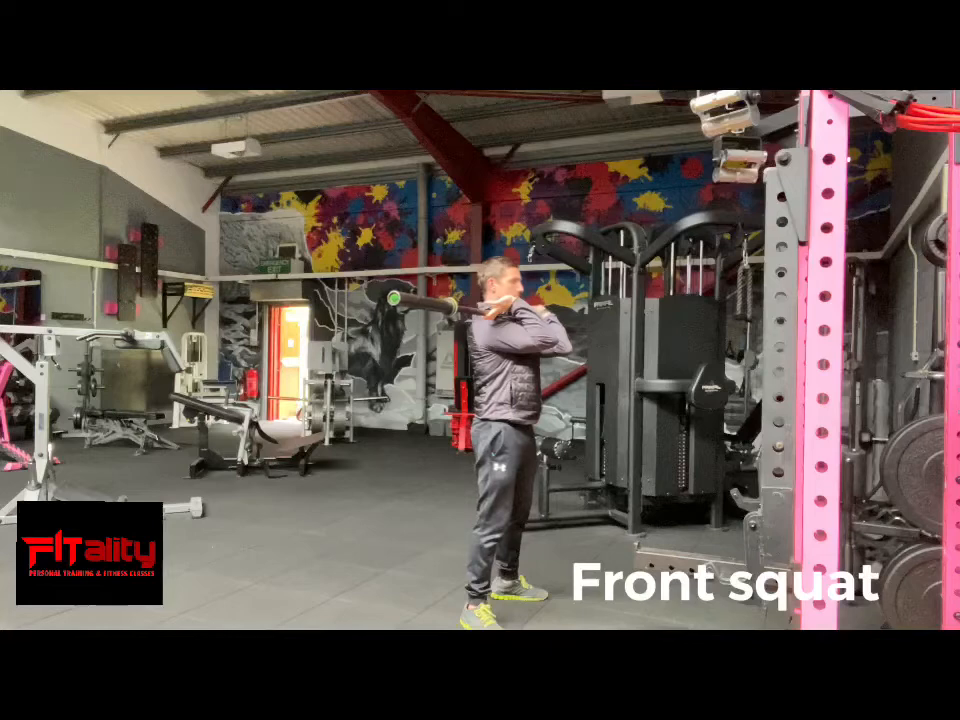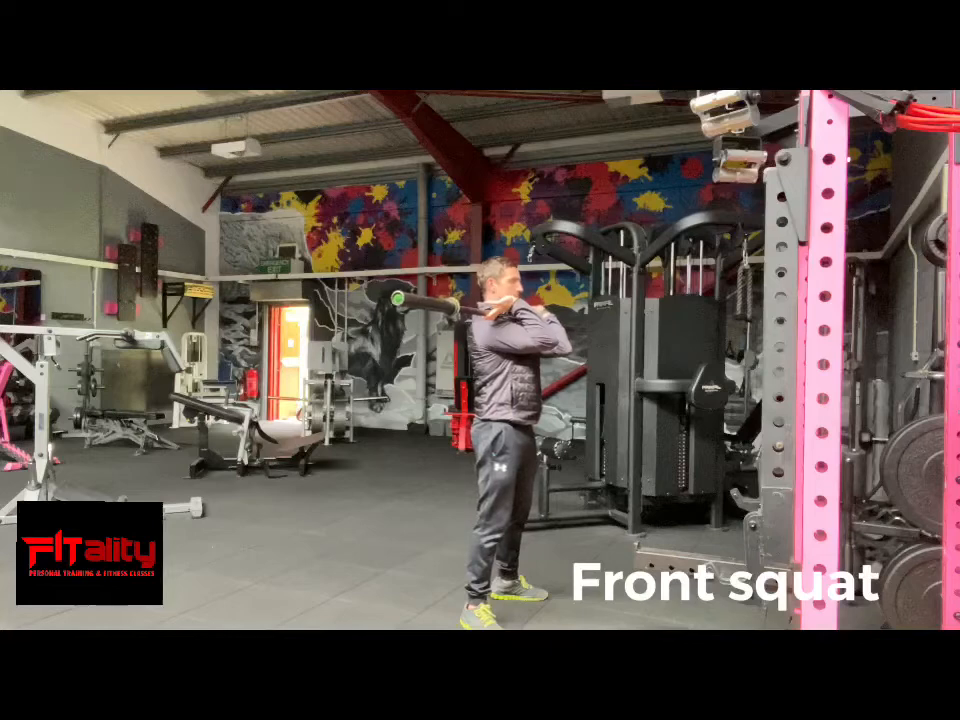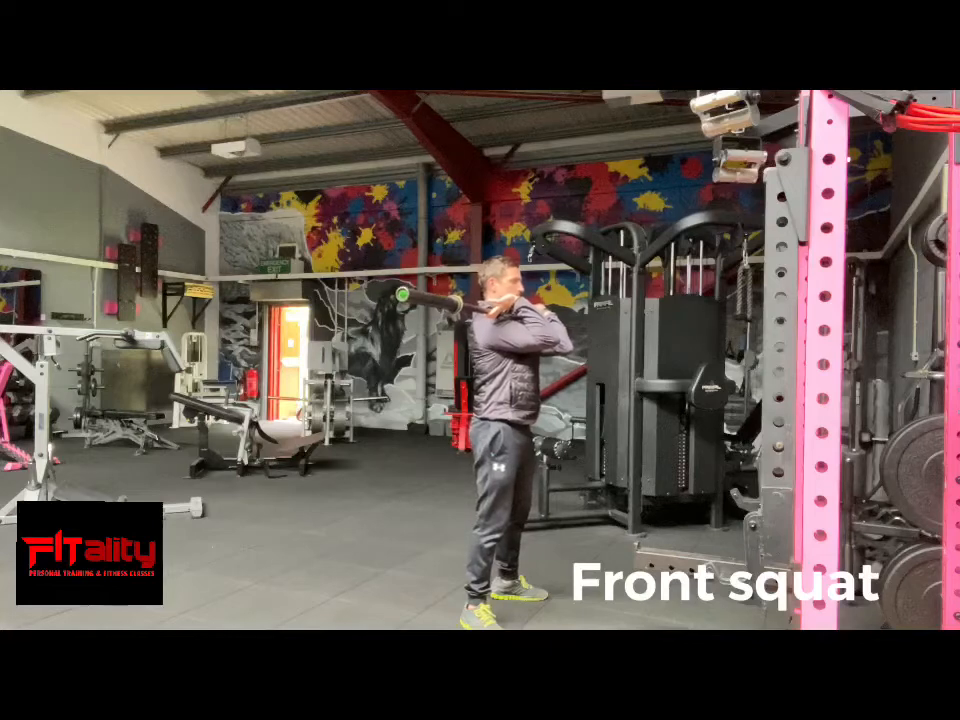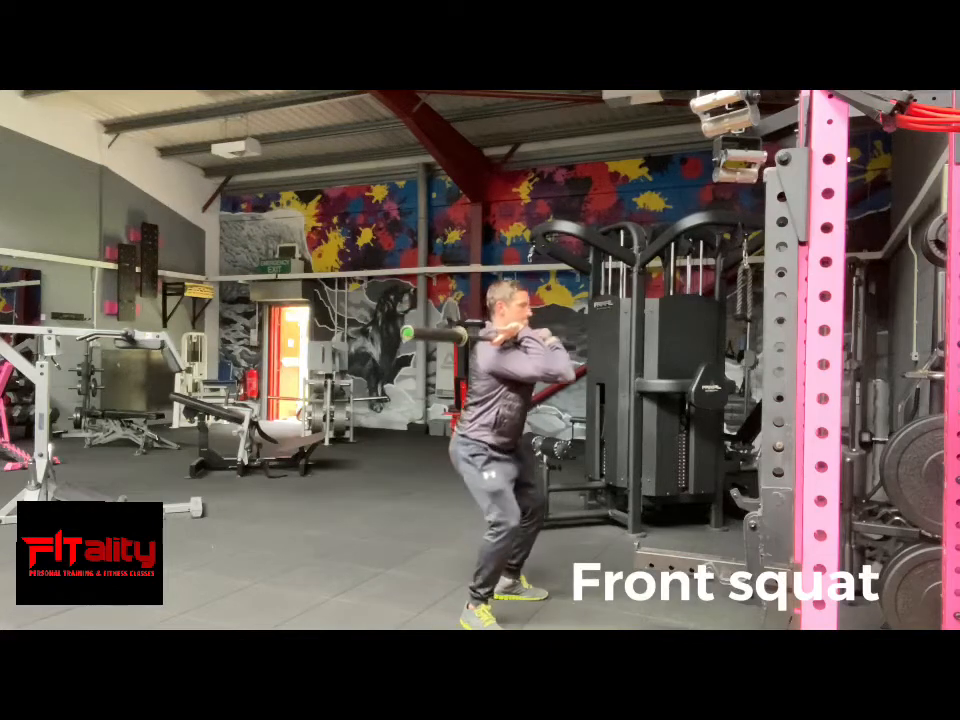
dt=0.5s
person 1, frame 1
left shoulder: (514, 321)
right shoulder: (488, 324)
left elbow: (562, 345)
right elbow: (543, 342)
left wrist: (542, 313)
right wrist: (521, 306)
left hip: (522, 430)
right hip: (499, 431)
left knee: (517, 514)
right knee: (493, 520)
left ankle: (507, 580)
right ankle: (475, 605)
person 1, frame 2
left shoulder: (515, 322)
right shoulder: (488, 326)
left elbow: (562, 346)
right elbow: (543, 342)
left wrist: (541, 314)
right wrist: (520, 307)
left hip: (521, 430)
right hip: (499, 431)
left knee: (516, 514)
right knee: (493, 519)
left ankle: (507, 580)
right ankle: (475, 604)
person 1, frame 3
left shoulder: (514, 320)
right shoulder: (490, 323)
left elbow: (563, 344)
right elbow: (545, 340)
left wrist: (541, 312)
right wrist: (522, 305)
left hip: (518, 429)
right hip: (497, 430)
left knee: (516, 513)
right knee: (492, 519)
left ankle: (507, 580)
right ankle: (474, 605)
person 1, frame 4
left shoulder: (518, 345)
right shoulder: (494, 350)
left elbow: (565, 373)
right elbow: (544, 370)
left wrist: (547, 340)
right wrist: (527, 335)
left hip: (504, 448)
right hip: (476, 448)
left knee: (534, 506)
right knee: (506, 521)
left ankle: (510, 579)
right ankle: (476, 606)
